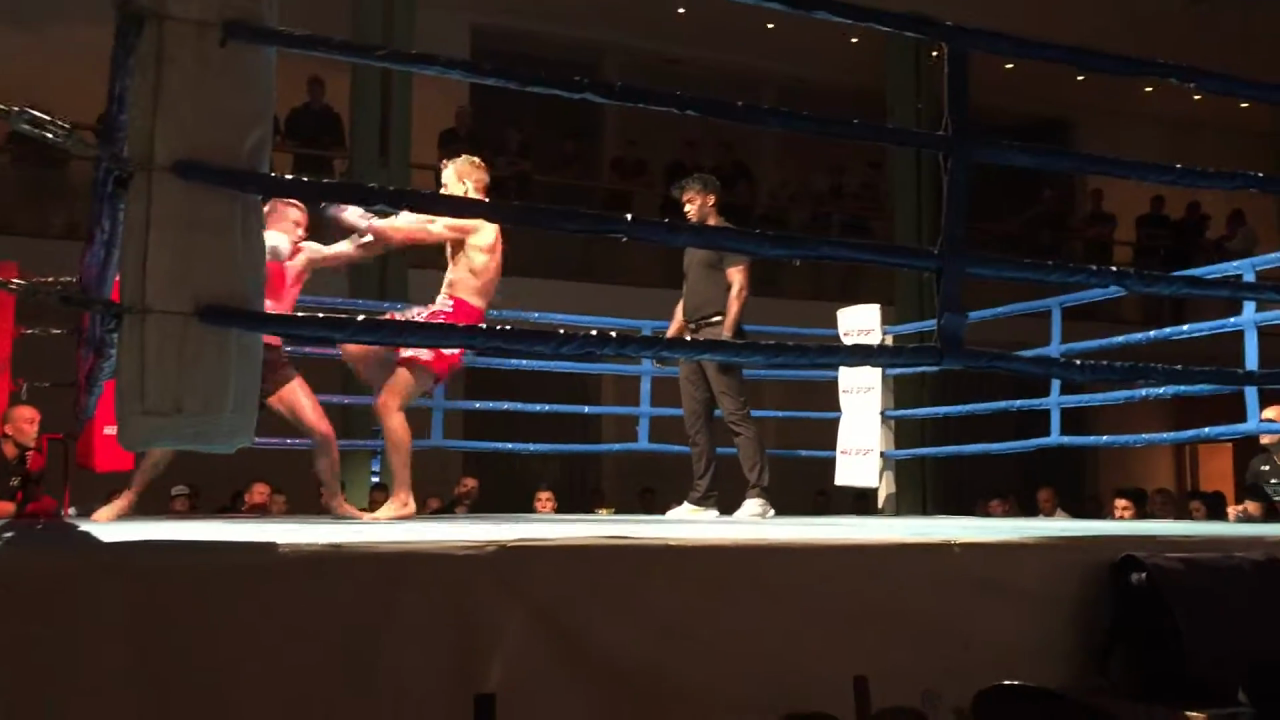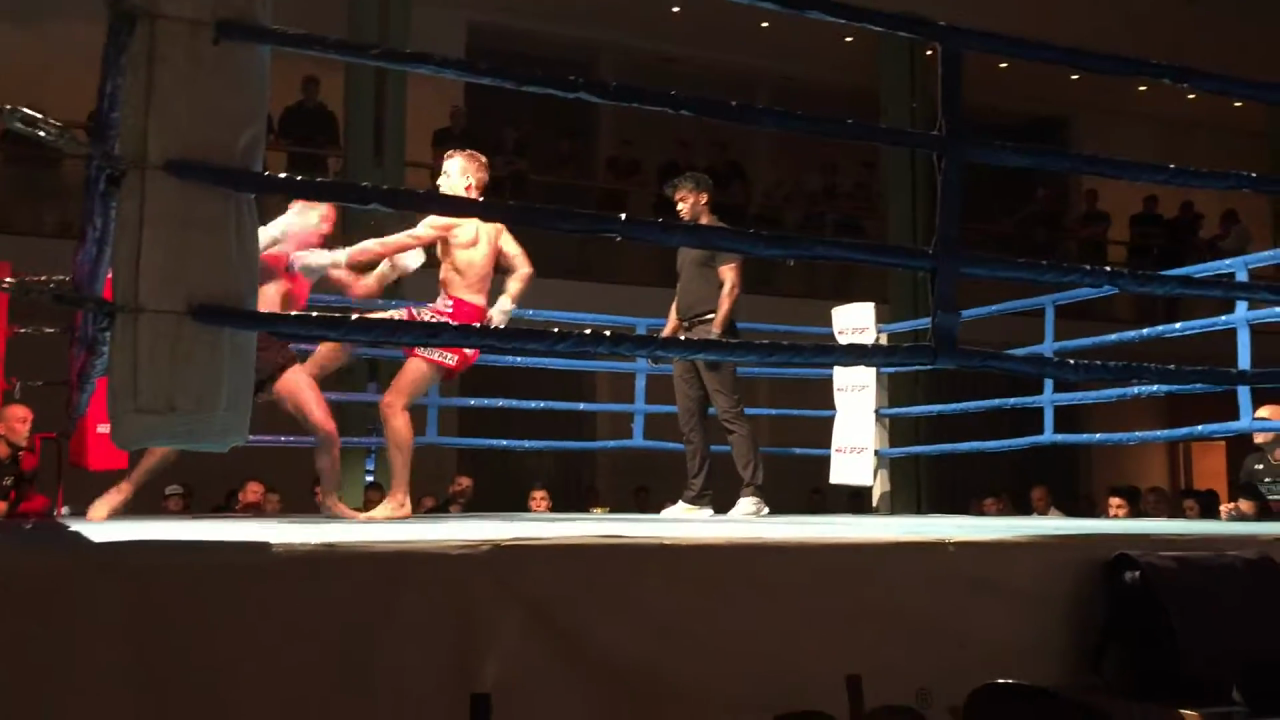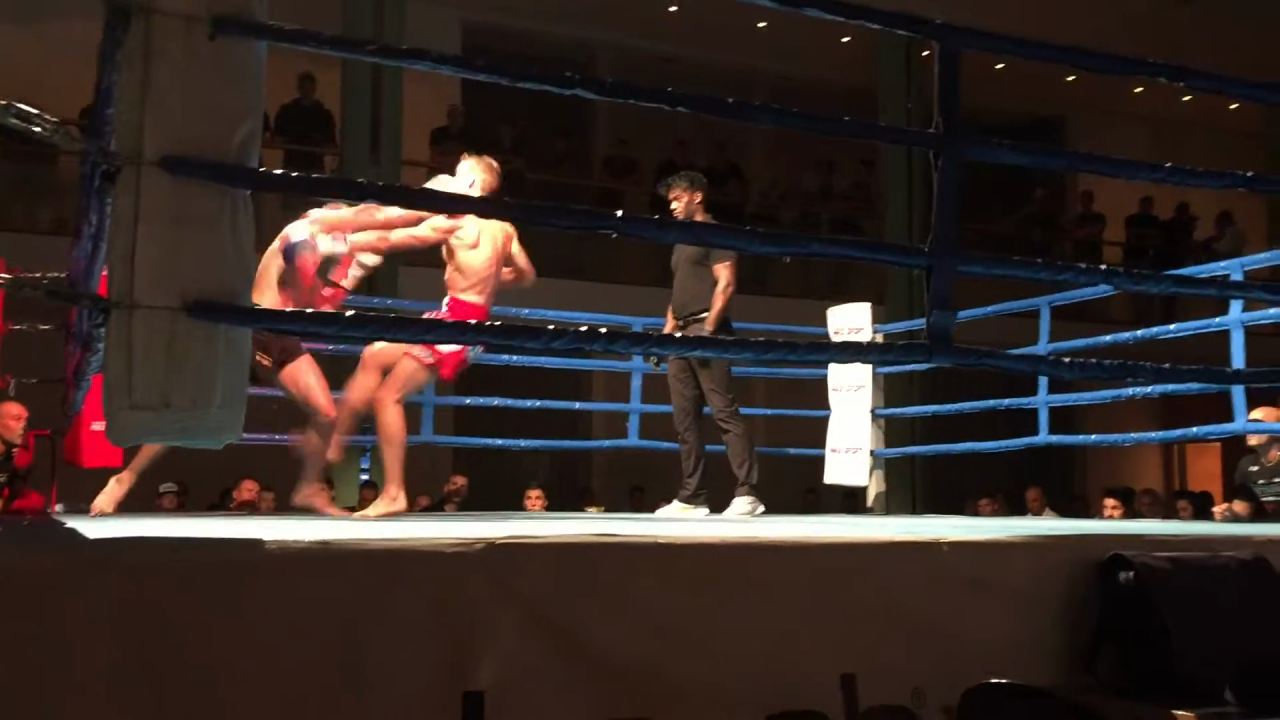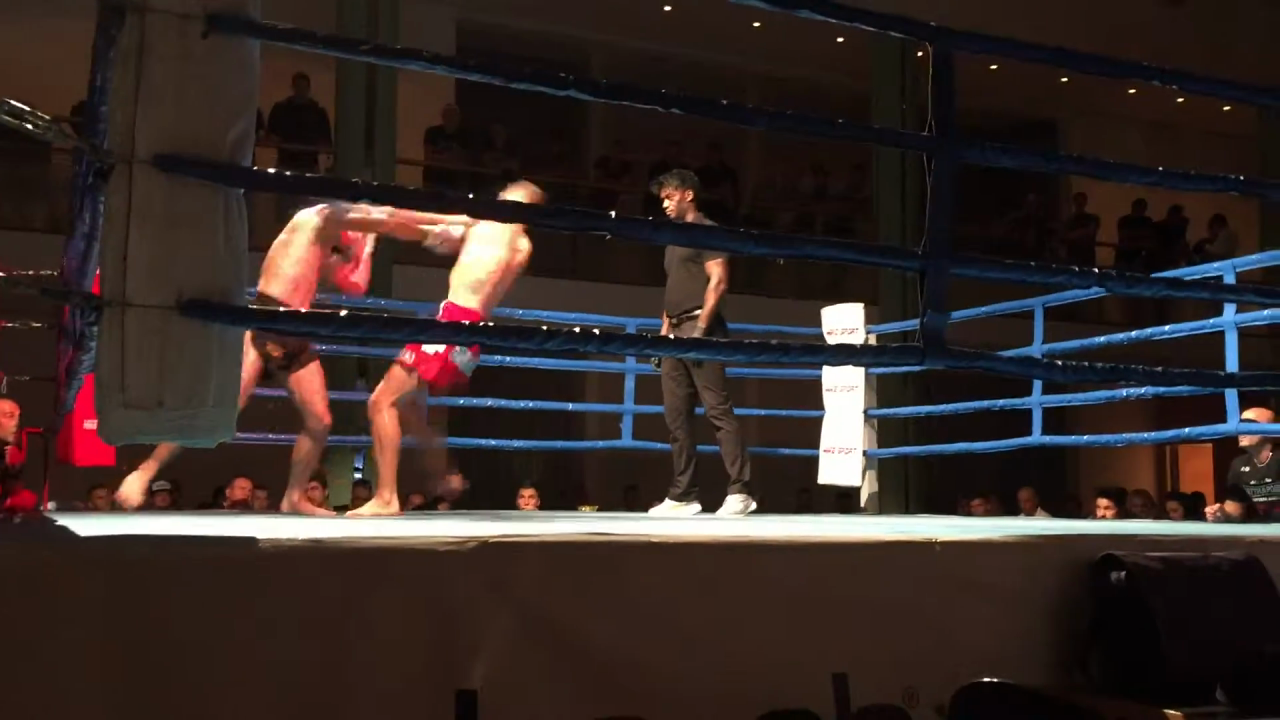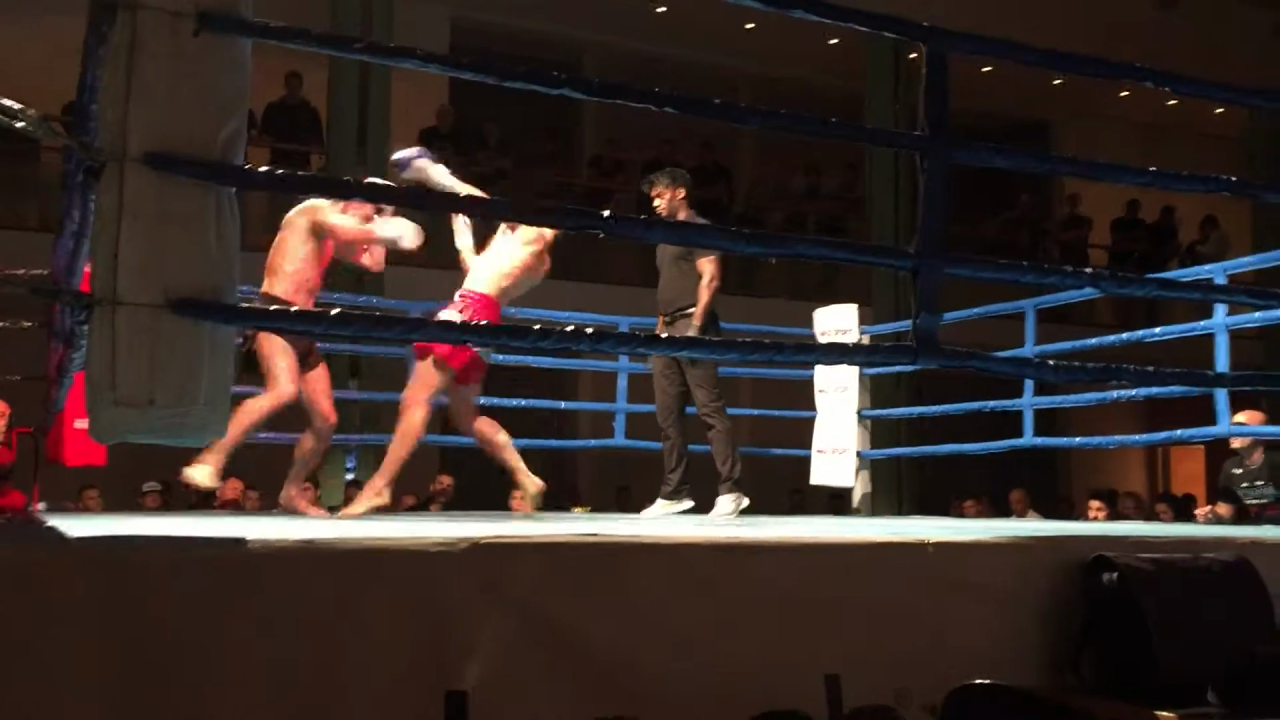
dt=0.1s
person 1, frame 1
left shoulder: (466, 221)
right shoulder: (487, 224)
left elbow: (406, 234)
left wrist: (363, 222)
left hip: (455, 323)
right hip: (443, 316)
left knee: (389, 405)
right knee: (356, 350)
left ankle: (402, 500)
person 1, frame 2
left shoulder: (451, 219)
right shoulder: (493, 225)
left elbow: (386, 246)
right elbow: (523, 269)
left wrist: (330, 258)
right wrist: (504, 306)
left hip: (457, 323)
right hip: (445, 315)
left knee: (393, 404)
left ankle: (399, 499)
person 1, frame 3
left shoulder: (459, 220)
right shoulder: (503, 229)
left elbow: (390, 238)
right elbow: (527, 275)
left hip: (461, 323)
right hip: (453, 319)
left knee: (388, 396)
right knee: (373, 358)
left ankle: (393, 495)
right ankle: (332, 447)
person 1, frame 4
left shoulder: (493, 223)
right shoulder: (522, 245)
left hip: (455, 324)
right hip: (467, 327)
left knee: (383, 403)
right knee: (408, 403)
left ankle: (385, 498)
right ankle: (444, 476)
person 1, frame 5
left shoulder: (539, 229)
right shoulder: (542, 263)
left elbow: (480, 200)
left wrist: (432, 174)
right wrist: (462, 233)
left hip: (470, 312)
right hip: (485, 319)
left knee: (416, 401)
right knee: (466, 415)
left ankle: (378, 489)
right ankle: (526, 478)
person 2, frame 1
right shoulder: (693, 245)
left elbow: (739, 289)
left wrist: (726, 335)
right wrist: (669, 338)
left hip: (717, 333)
right hip: (692, 339)
left knee: (735, 414)
right knee: (696, 422)
left ankle: (758, 495)
right ankle: (701, 499)
person 2, frame 2
right shoulder: (687, 244)
left elbow: (731, 286)
left wrist: (716, 332)
right wrist: (664, 337)
left hip: (710, 331)
right hip: (686, 337)
left knee: (729, 412)
right knee: (690, 420)
left ankle: (752, 493)
right ankle: (696, 498)
person 2, frame 3
right shoulder: (681, 242)
left elbow: (726, 285)
left wrist: (707, 331)
right wrist: (665, 336)
left hip: (705, 332)
right hip: (681, 336)
left knee: (724, 412)
right knee: (684, 419)
left ankle: (747, 494)
right ankle: (691, 497)
person 2, frame 4
left shoulder: (707, 231)
right shoulder: (675, 241)
left elbow: (718, 281)
left wrist: (700, 328)
right wrist: (663, 336)
left hip: (699, 329)
right hip: (676, 334)
left knee: (717, 409)
right knee: (676, 416)
left ankle: (739, 491)
right ankle: (682, 495)
person 2, frame 5
left shoulder: (699, 229)
right shoulder: (666, 239)
left elbow: (711, 279)
left wrist: (695, 326)
right wrist: (658, 333)
left hip: (692, 325)
right hip: (669, 330)
left knee: (709, 407)
right knee: (667, 412)
left ankle: (730, 490)
right ankle: (673, 492)
person 3, frame 1
left shoulder: (304, 255)
left elbow: (351, 253)
left wrist: (370, 239)
right wrist: (267, 252)
left hip: (272, 362)
left knee: (323, 434)
left ankle: (335, 502)
right ankle: (128, 497)
person 3, frame 2
right shoulder: (268, 241)
left elbow: (360, 289)
left wrist: (390, 269)
left hip: (276, 351)
left knee: (326, 429)
left ankle: (331, 500)
right ankle: (124, 490)
person 3, frame 3
left shoulder: (320, 256)
right shoulder: (306, 230)
left elbow: (323, 308)
left wrist: (354, 270)
left hip: (282, 336)
right hip: (249, 329)
left knee: (326, 416)
left ankle: (310, 493)
right ankle: (124, 479)
person 3, frame 4
left shoulder: (327, 251)
right shoulder: (321, 217)
left elbow: (355, 287)
right elbow: (386, 218)
left wrist: (366, 244)
right wrist: (446, 221)
left hip: (294, 331)
left knee: (320, 422)
left ankle: (295, 497)
right ankle: (146, 471)
person 3, frame 5
left shoulder: (330, 232)
right shoulder: (317, 209)
left elbow: (374, 263)
right elbow: (354, 235)
left wrist: (382, 218)
right wrist: (394, 232)
left knee: (326, 420)
right knee: (284, 390)
left ankle: (293, 493)
right ankle: (210, 461)
